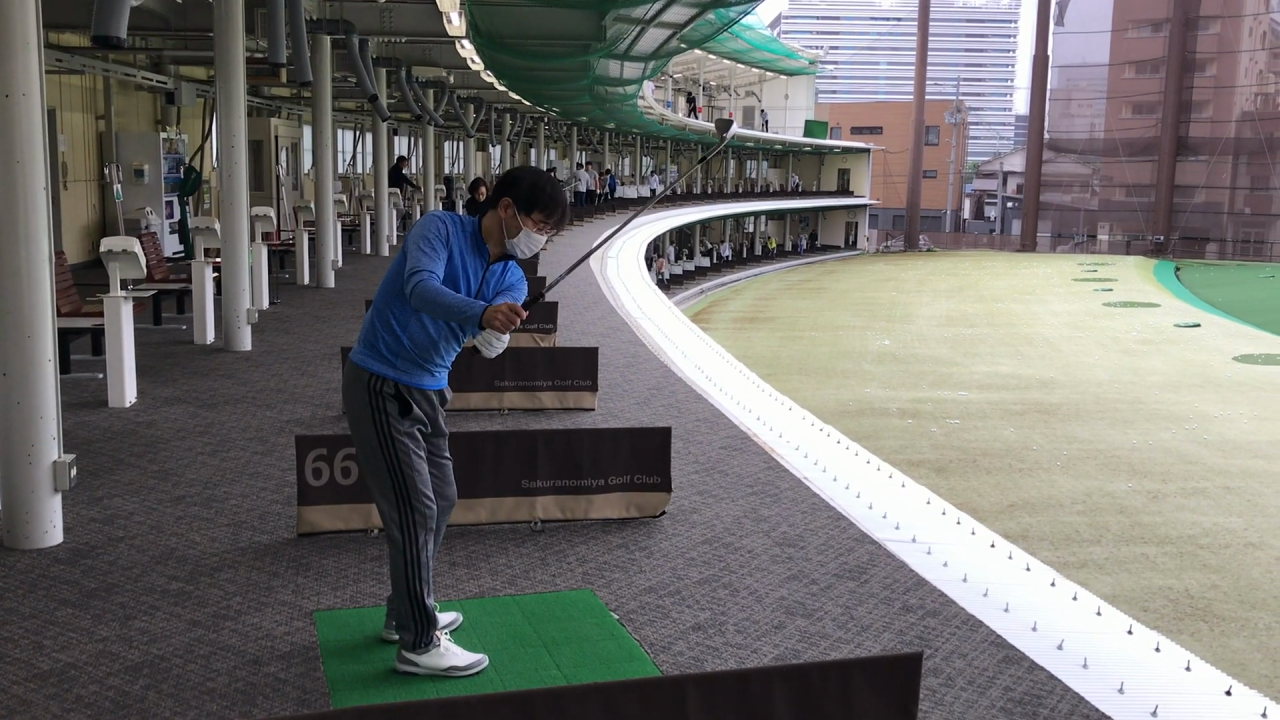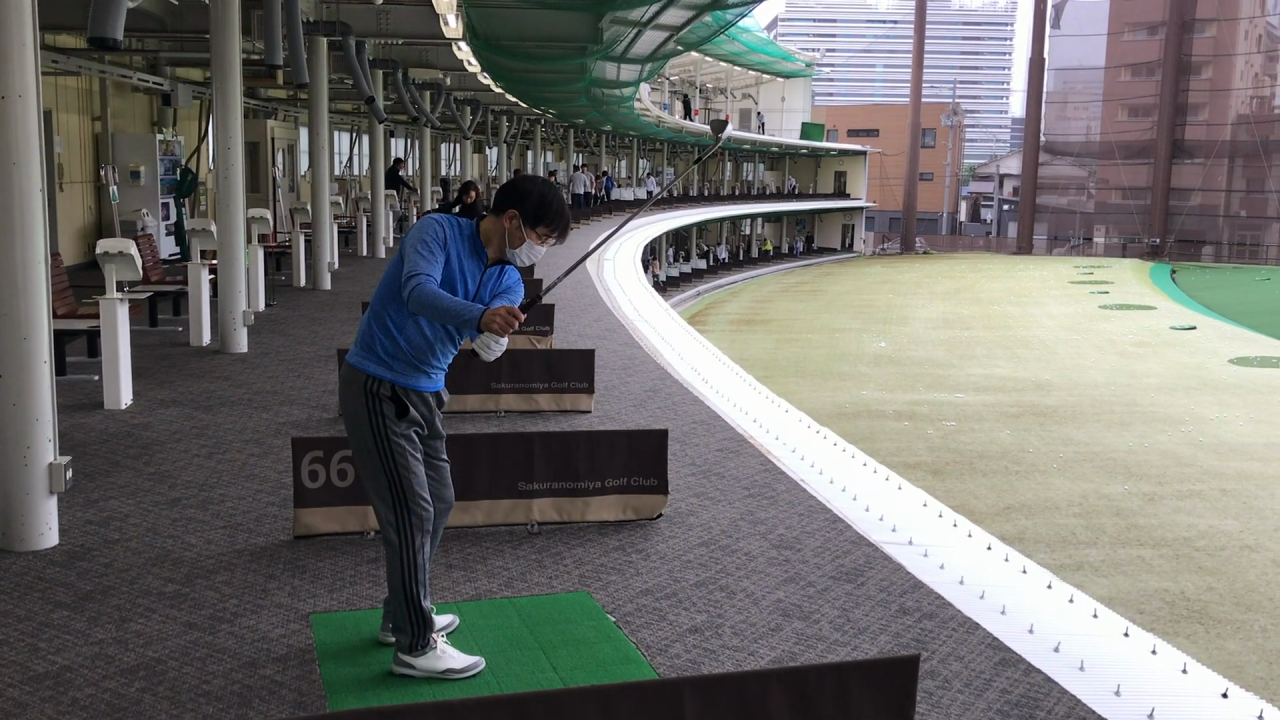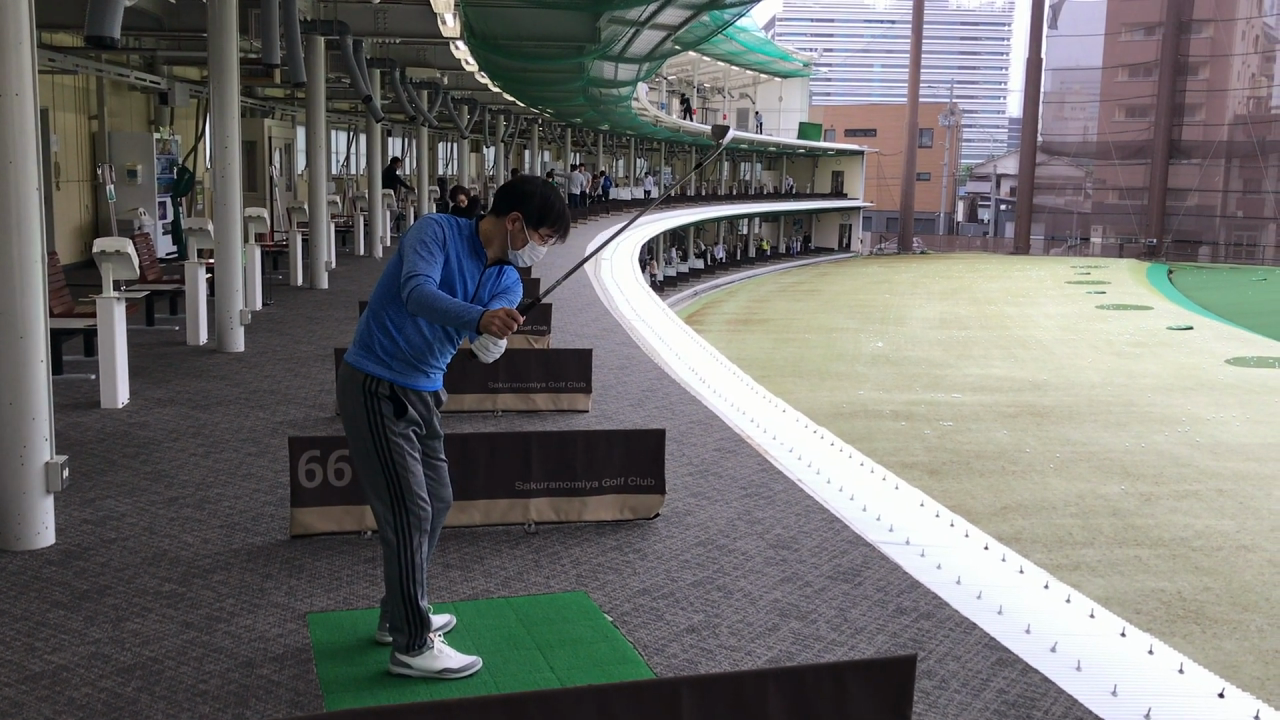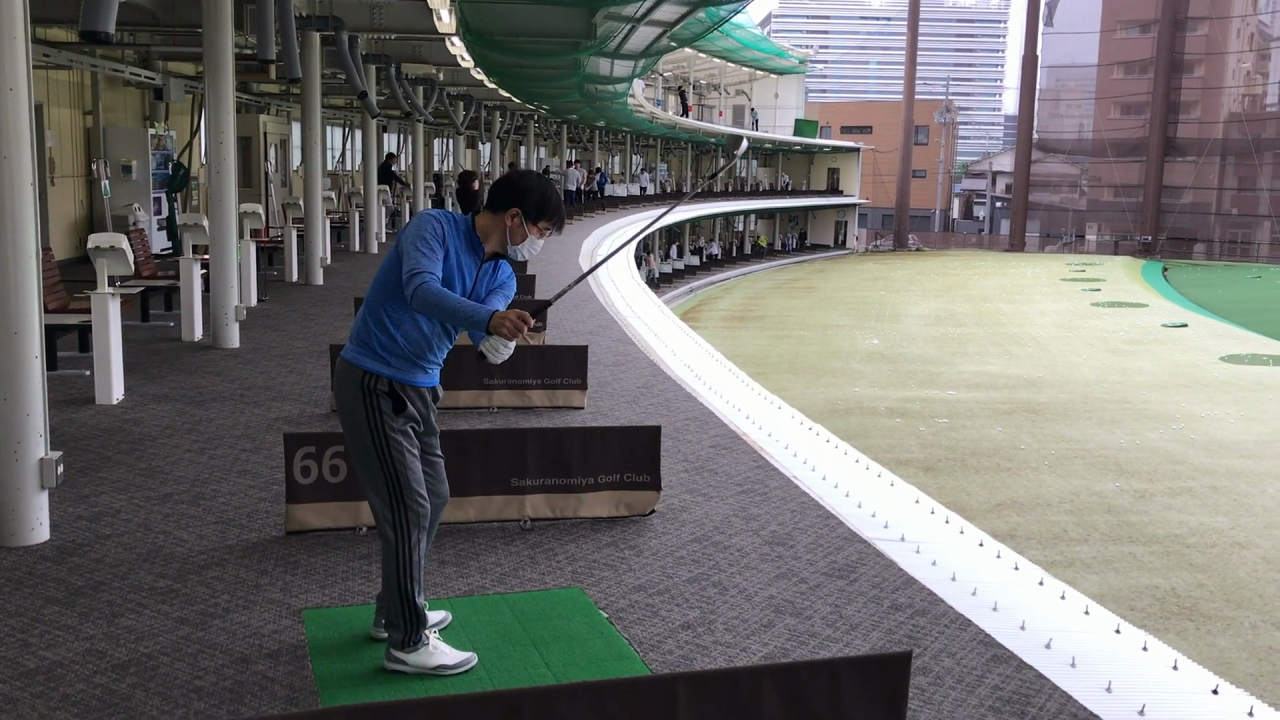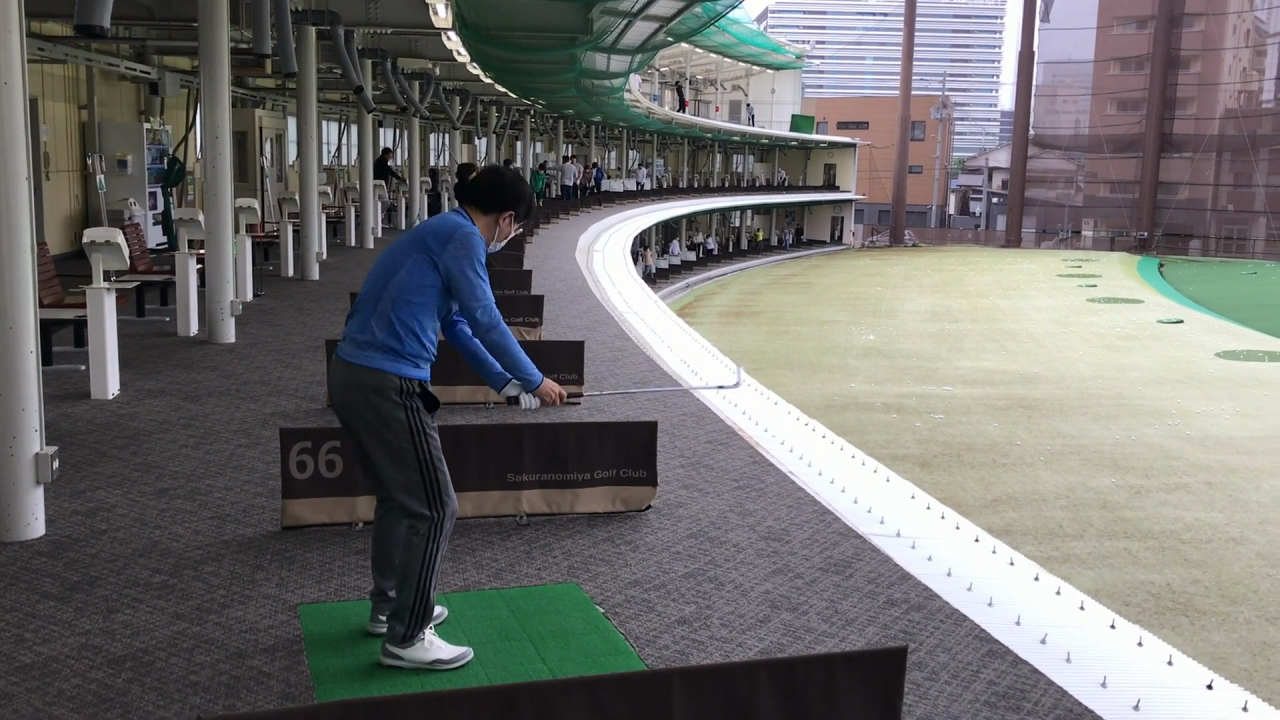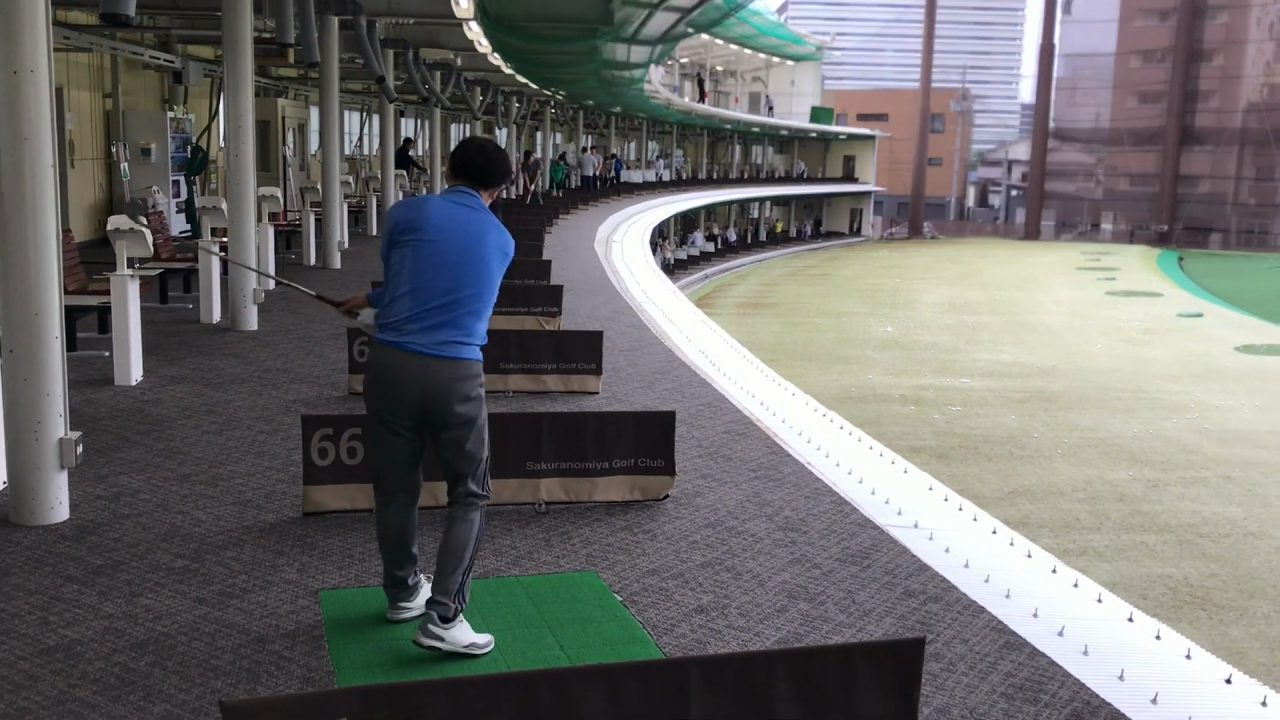
dt=0.5s
person 1, frame 1
left shoulder: (512, 280)
right shoulder: (440, 228)
left elbow: (493, 328)
right elbow: (420, 288)
left wrist: (495, 332)
right wrist: (482, 313)
left hip: (428, 389)
right hip: (381, 385)
left knee: (439, 501)
right knee: (414, 510)
left ankle: (408, 613)
right ankle: (418, 644)
person 1, frame 2
left shoulder: (509, 281)
right shoulder: (438, 230)
left elbow: (490, 327)
right elbow: (418, 291)
left wrist: (494, 334)
right wrist: (480, 316)
left hip: (425, 391)
right hip: (377, 387)
left knee: (437, 503)
right knee: (412, 512)
left ankle: (402, 615)
right ankle: (415, 645)
person 1, frame 3
left shoulder: (507, 282)
right shoulder: (436, 230)
left elbow: (487, 331)
right elbow: (417, 291)
left wrist: (493, 336)
right wrist: (481, 317)
left hip: (423, 391)
right hip: (376, 386)
left knee: (435, 503)
right knee: (410, 512)
left ankle: (400, 614)
right ankle: (412, 645)
person 1, frame 4
left shoulder: (502, 276)
right shoulder: (433, 226)
left elbow: (485, 326)
right elbow: (420, 290)
left wrist: (500, 337)
right wrist: (488, 319)
left hip: (419, 388)
right hip: (373, 383)
left knee: (431, 499)
right knee: (408, 509)
left ankle: (395, 611)
right ankle: (407, 642)
person 1, frame 5
left shoulder: (440, 234)
right shoulder: (461, 237)
left elbow: (458, 329)
right elbow: (489, 326)
left wrist: (506, 384)
right wrist: (534, 382)
left hip: (351, 375)
right hip: (387, 386)
left knee: (397, 496)
right knee: (432, 507)
left ankle: (389, 606)
right ankle: (405, 637)
person 1, frame 6
left shoulder: (407, 212)
right shoulder: (502, 241)
left hip: (391, 363)
right hip: (457, 373)
left knee: (395, 488)
right knee: (469, 494)
left ankle: (403, 591)
right ankle: (443, 615)
